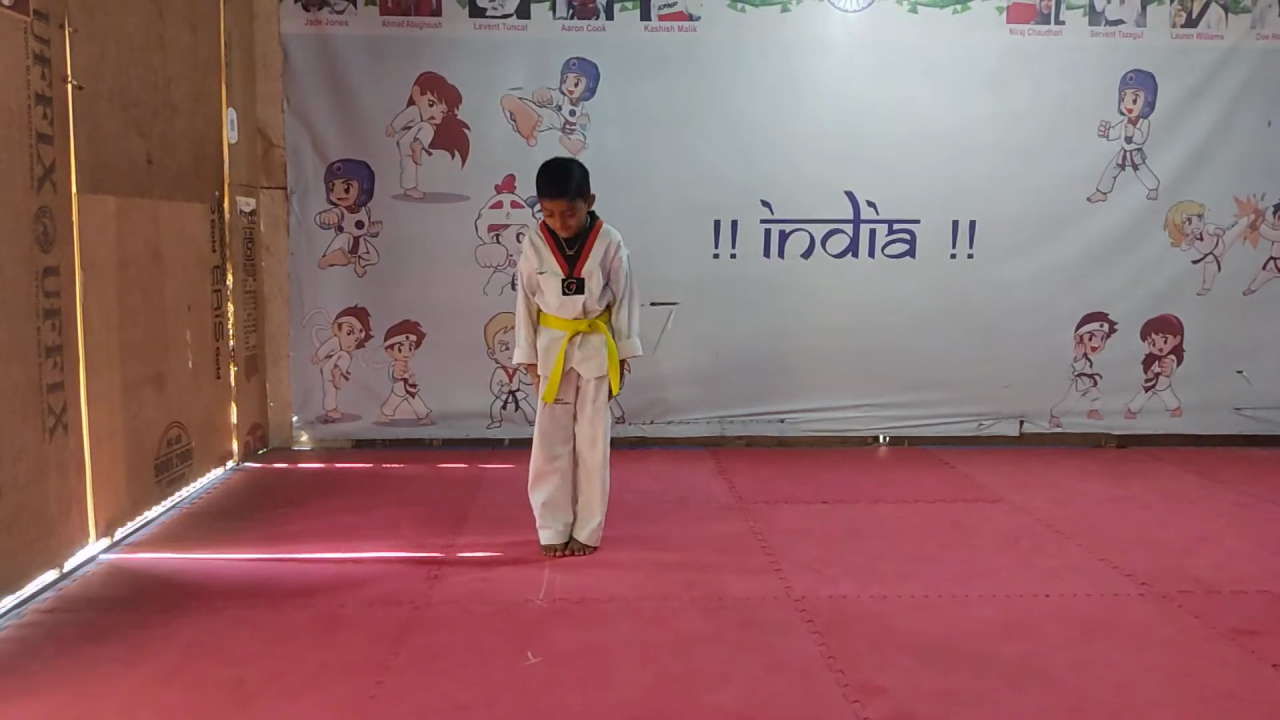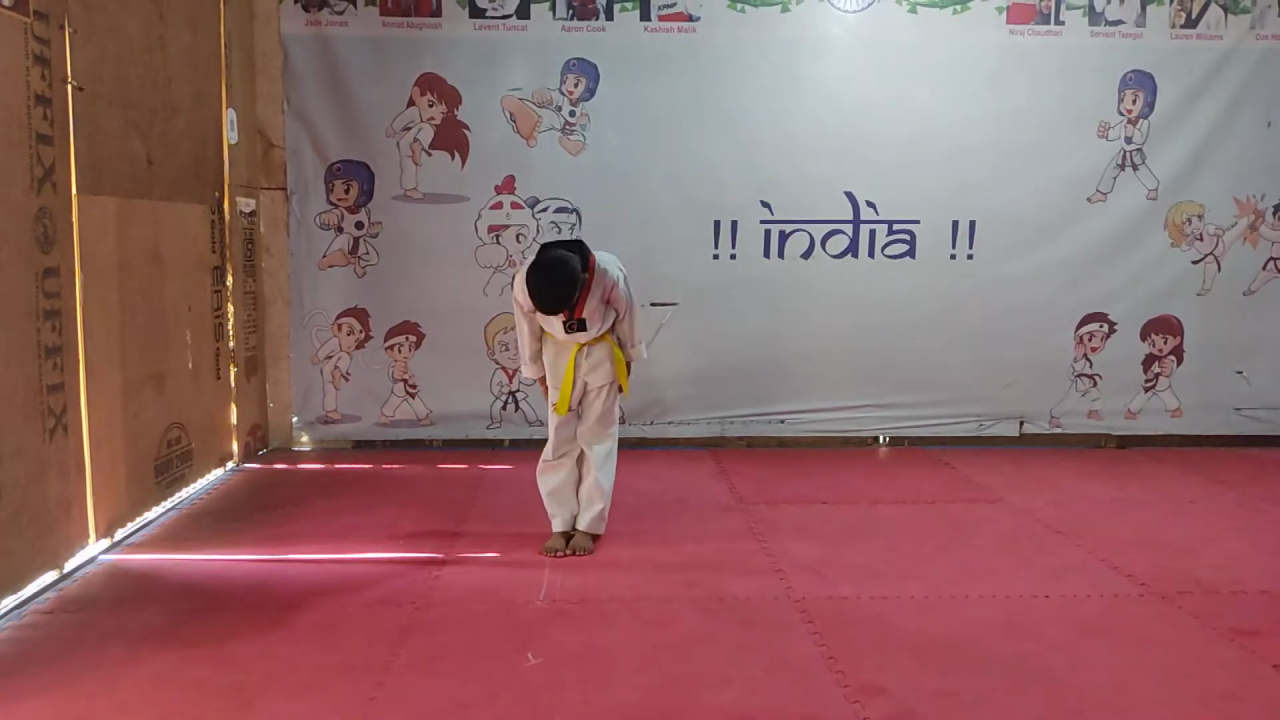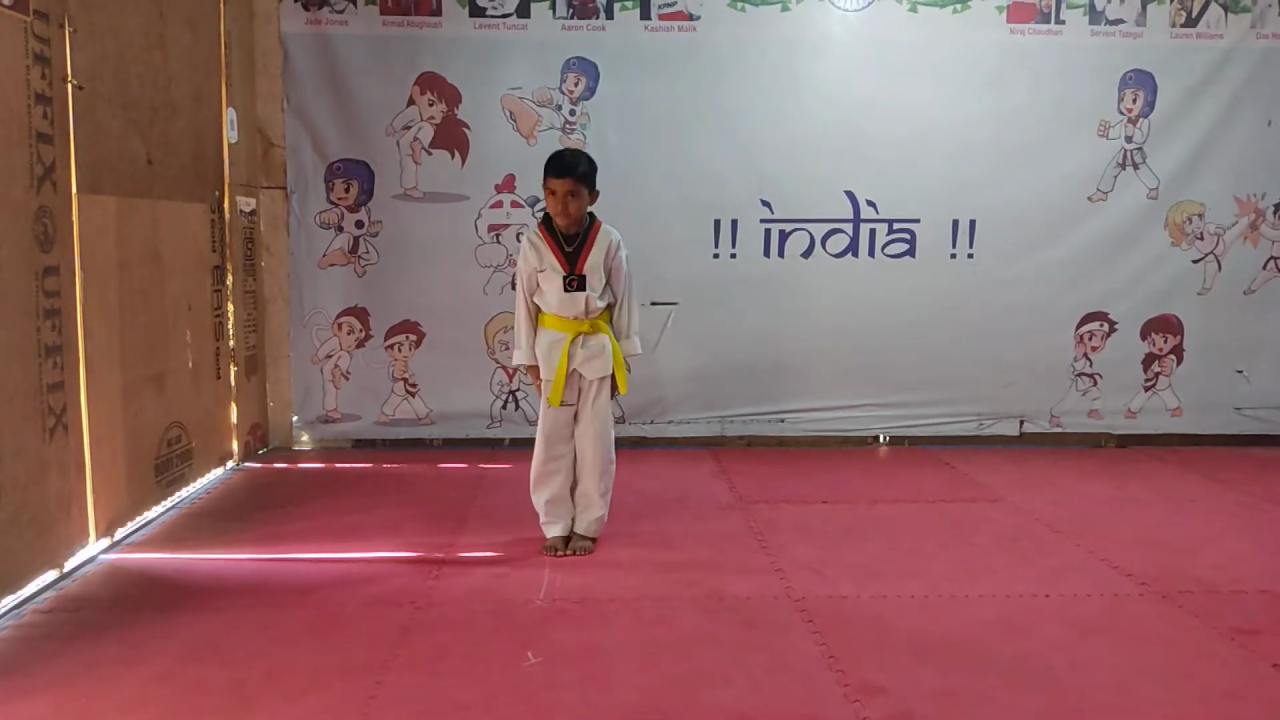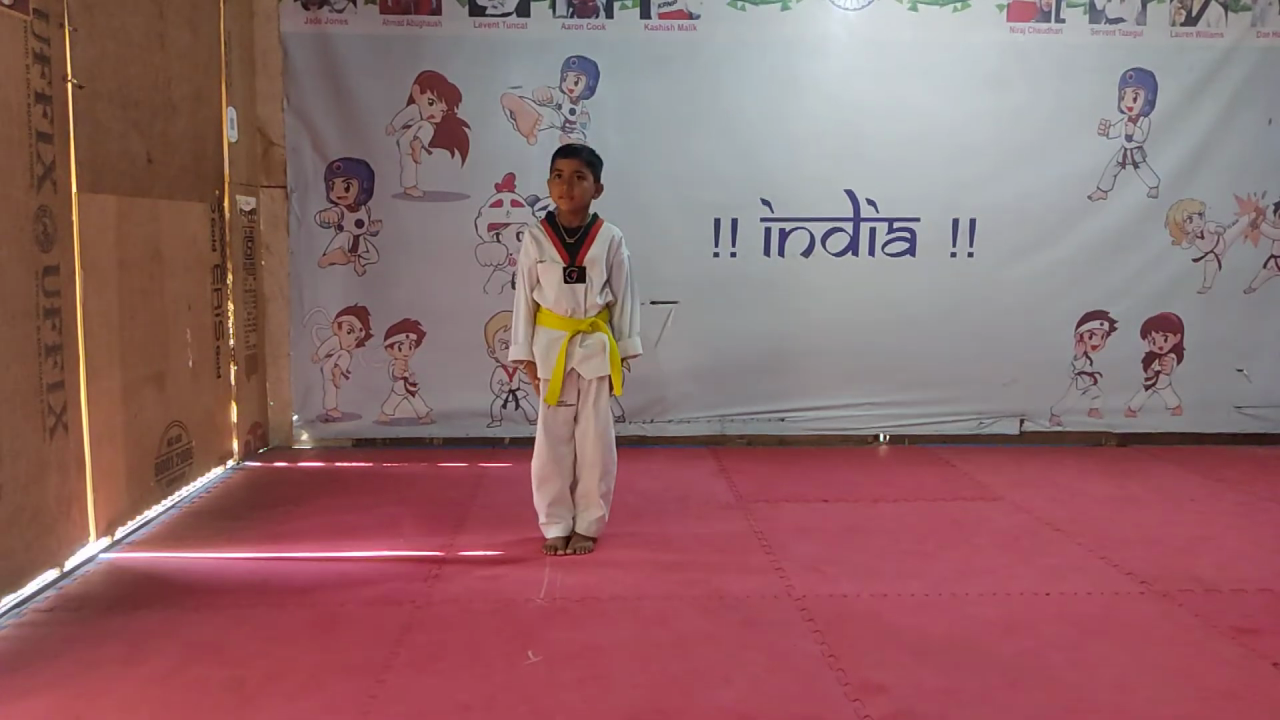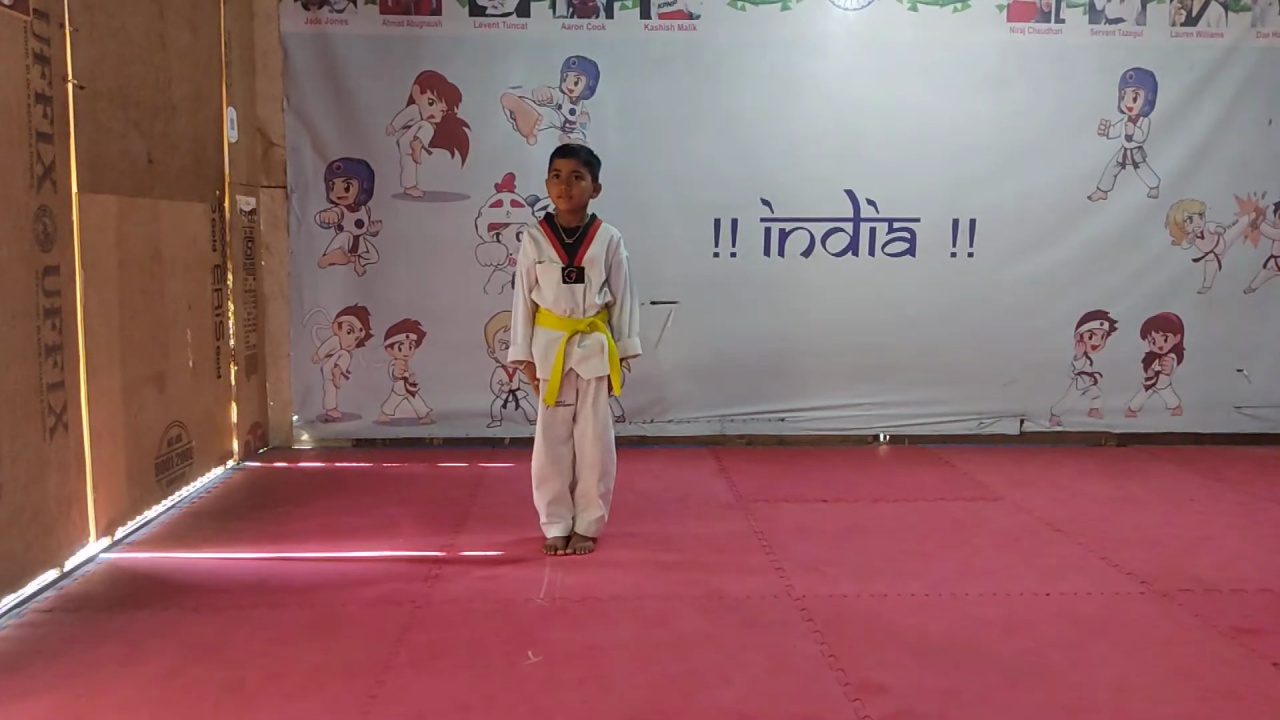
dt=0.3s
person 1, frame 1
left shoulder: (610, 243)
right shoulder: (533, 247)
left elbow: (624, 304)
right elbow: (526, 307)
left wrist: (618, 361)
right wrist: (531, 360)
left hip: (596, 348)
right hip: (551, 347)
left knee: (592, 441)
right knee: (550, 441)
left ankle: (586, 531)
right ankle: (554, 531)
person 1, frame 2
left shoulder: (608, 274)
right shoulder: (525, 283)
left elbow: (626, 317)
right elbow: (528, 328)
left wrist: (625, 364)
right wrist: (538, 373)
left hip: (601, 356)
right hip: (560, 358)
left knee: (598, 440)
right knee: (560, 442)
left ankle: (588, 525)
right ankle: (561, 525)
person 1, frame 3
left shoulder: (609, 241)
right shoulder: (534, 245)
left elbow: (623, 299)
right elbow: (525, 302)
left wrist: (621, 355)
right wrist: (529, 359)
left hip: (597, 347)
right hip: (553, 347)
left knee: (594, 440)
right knee: (552, 441)
left ankle: (587, 526)
right ankle: (557, 526)
person 1, frame 4
left shoulder: (610, 239)
right shoulder: (536, 239)
left elbow: (624, 298)
right elbow: (524, 298)
left wrist: (622, 354)
right wrist: (526, 356)
left hip: (596, 346)
right hip: (551, 346)
left knee: (595, 440)
right knee: (553, 440)
left ankle: (587, 526)
right ankle: (556, 526)
person 1, frame 5
left shoulder: (609, 239)
right shoulder: (534, 239)
left elbow: (623, 298)
right elbow: (523, 298)
left wrist: (622, 354)
right wrist: (525, 356)
left hip: (594, 346)
right hip: (550, 345)
left knee: (594, 439)
right knee: (552, 439)
left ankle: (587, 525)
right ankle: (556, 525)
